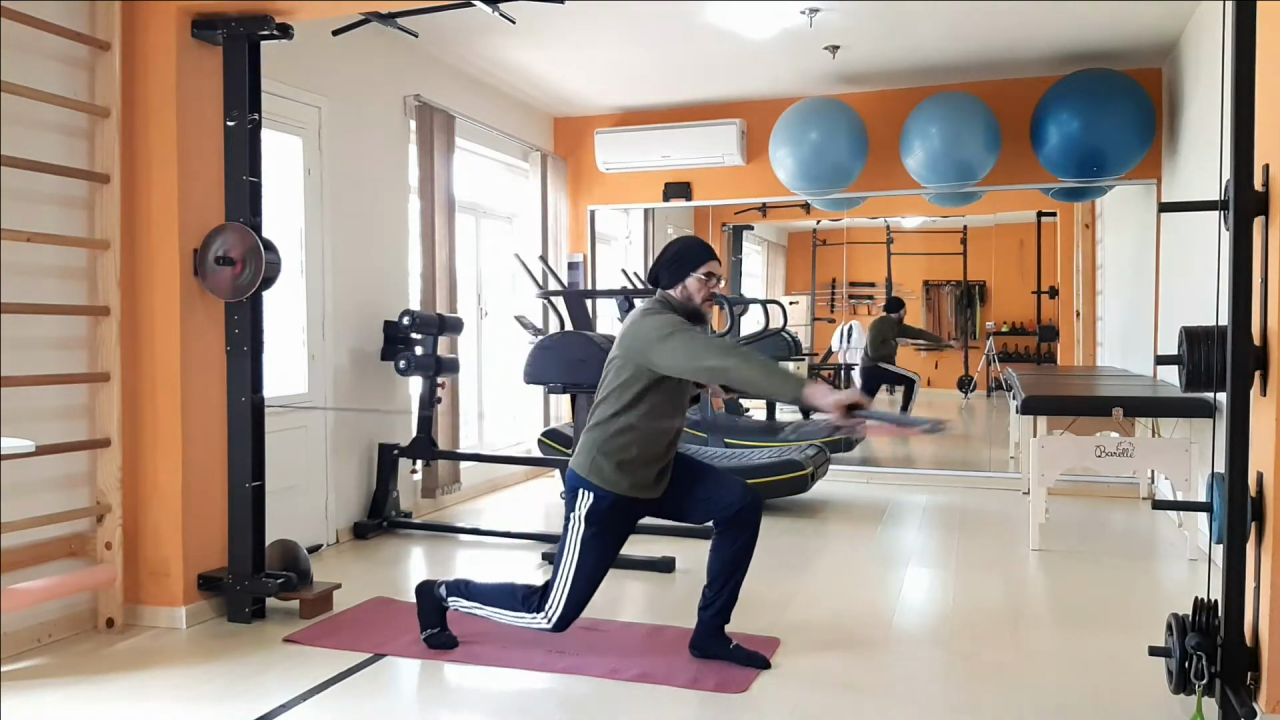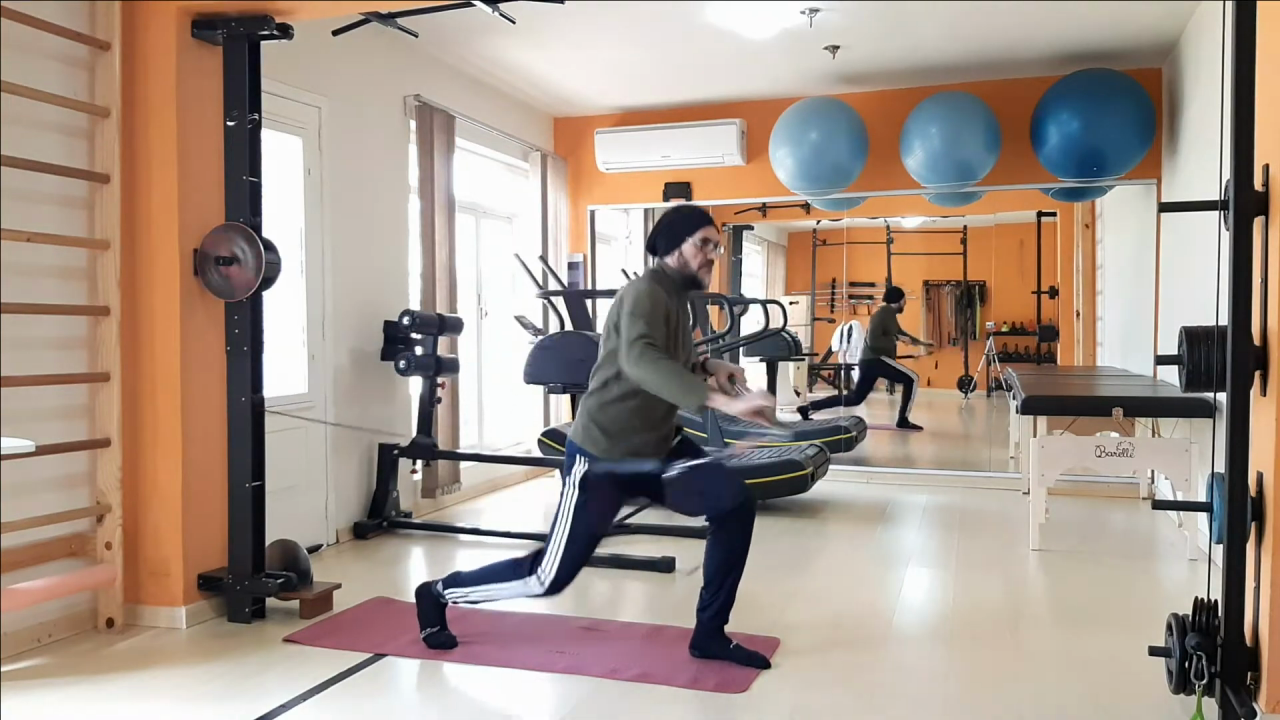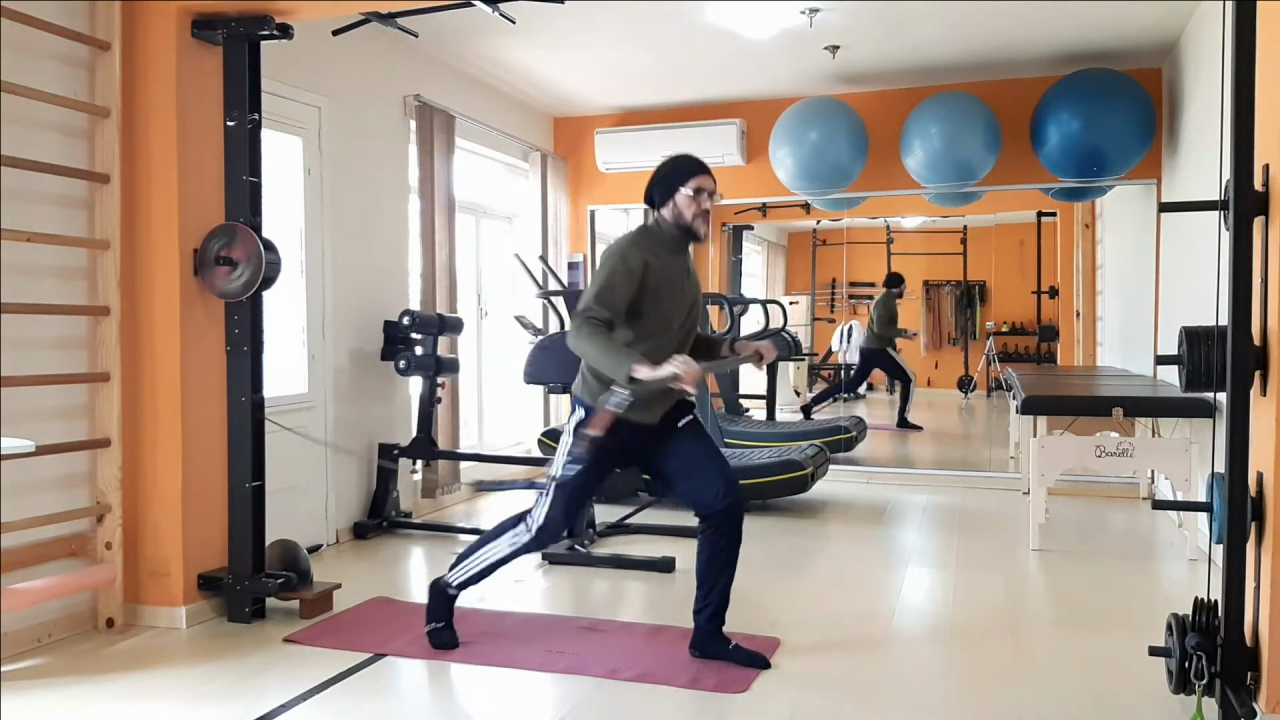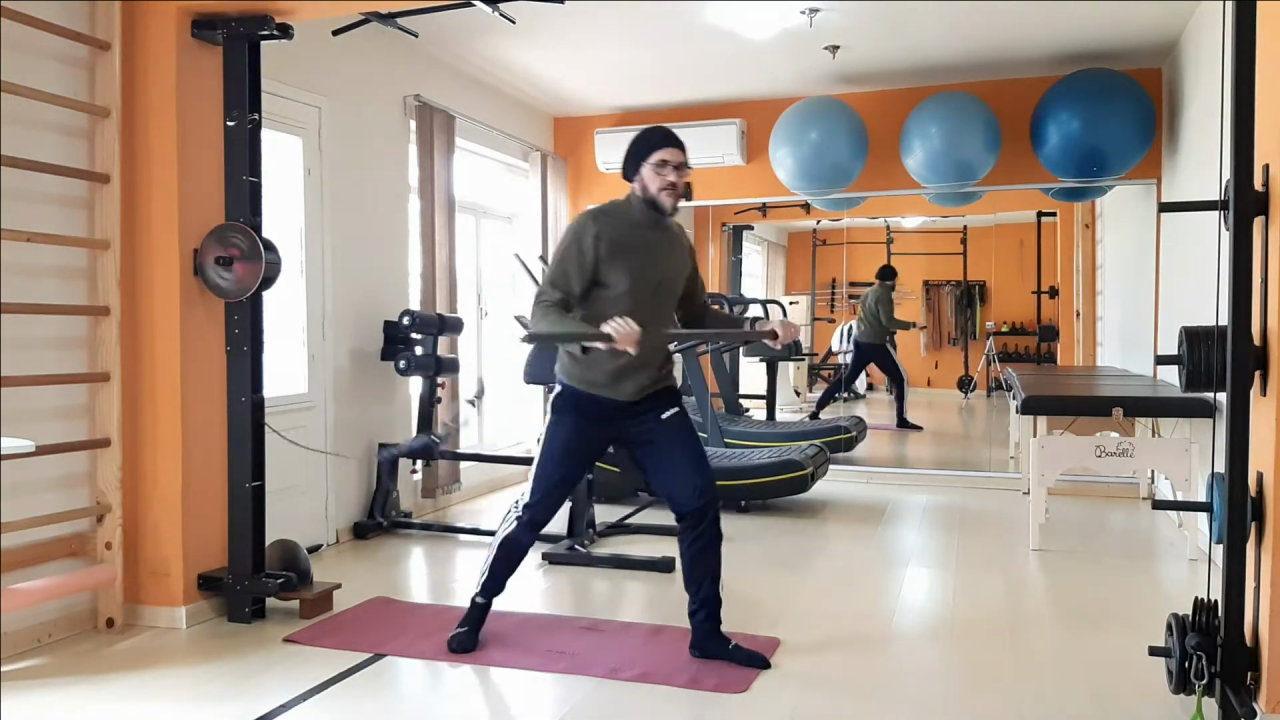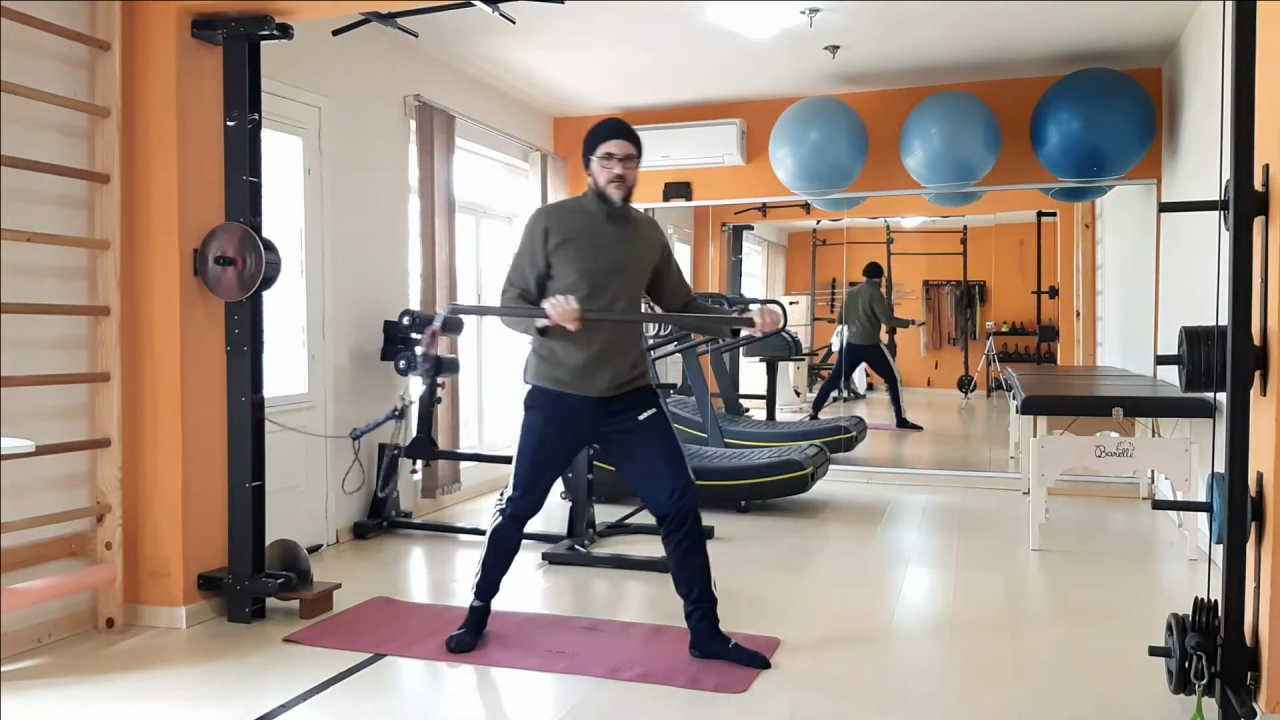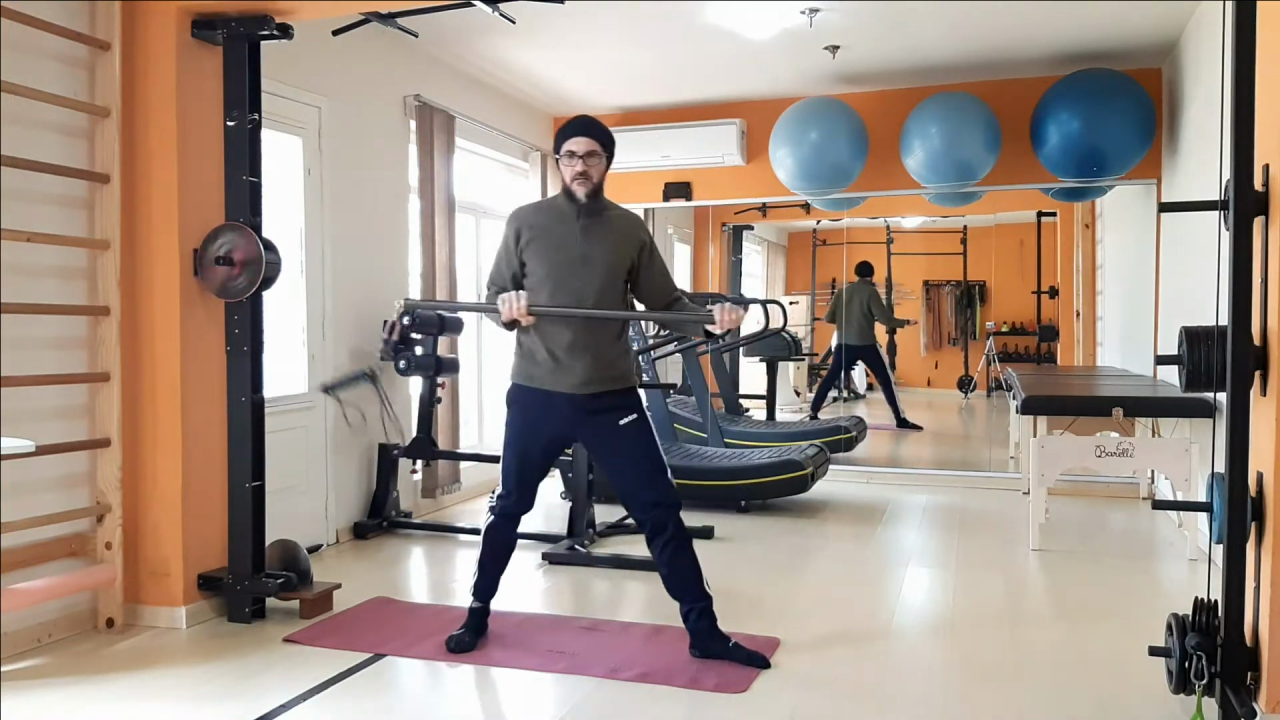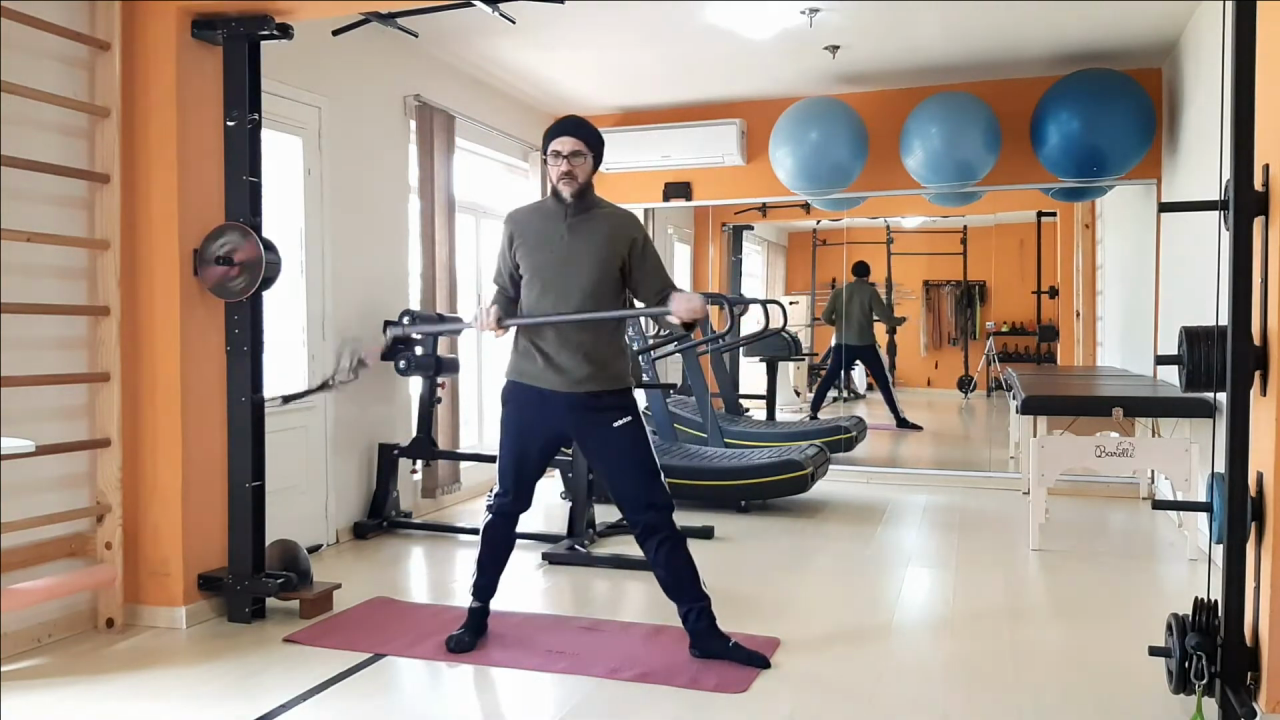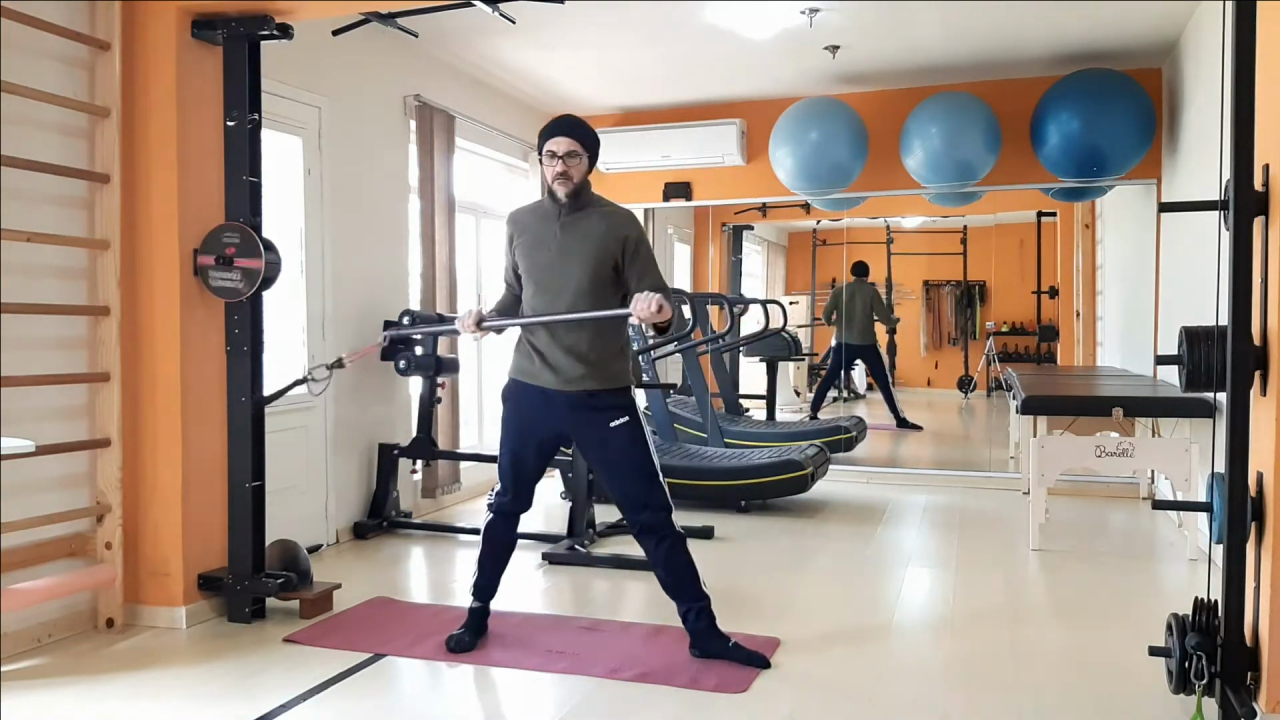
dt=0.2s
person 1, frame 1
left shoulder: (672, 323)
right shoulder: (655, 326)
right elbow: (719, 359)
left wrist: (698, 388)
right wrist: (816, 393)
left hip: (656, 469)
right hip: (604, 481)
left knee: (741, 507)
right knee: (554, 613)
left ankle: (710, 634)
right ankle: (442, 594)
person 1, frame 2
left shoulder: (678, 297)
right shoulder: (645, 295)
right elbow: (638, 360)
left wrist: (710, 372)
right wrist: (722, 399)
left hip: (659, 445)
right hip: (603, 452)
left knee: (735, 504)
right knee: (548, 577)
left ankle: (710, 636)
right ankle: (438, 593)
person 1, frame 3
left shoulder: (682, 258)
right shoulder: (631, 252)
right elbow: (585, 329)
left wrist: (734, 348)
right wrist: (647, 369)
left hip: (665, 412)
left knee: (725, 503)
right knee: (544, 524)
left ankle: (709, 635)
right ankle: (447, 588)
person 1, frame 4
left shoulder: (677, 240)
right shoulder: (594, 227)
left elbow: (697, 317)
right elbow: (544, 312)
left wrist: (757, 326)
right wrist: (599, 333)
left hip: (653, 397)
right hip: (587, 396)
left knee: (700, 506)
right knee: (535, 509)
left ankle: (707, 635)
right ankle: (479, 606)
person 1, frame 5
left shoulder: (648, 234)
right shoulder: (549, 222)
left elbow: (682, 308)
right elbow: (510, 305)
left wrist: (743, 318)
right wrist: (544, 314)
left hip: (630, 397)
right hip: (558, 395)
left knee: (679, 507)
right knee: (517, 507)
left ankle: (706, 635)
right ankle: (478, 610)
person 1, frame 6
left shoulder: (630, 230)
right shoulder: (525, 222)
left elbow: (666, 304)
right elbow: (495, 296)
left wrist: (711, 317)
right wrist: (507, 308)
left hip: (612, 396)
right hip: (537, 393)
left knee: (660, 511)
right knee: (508, 506)
left ankle: (705, 633)
right ankle: (478, 613)
person 1, frame 7
left shoulder: (623, 227)
right shoulder: (520, 224)
left elbow: (660, 297)
right elbow: (504, 291)
left wrist: (685, 306)
right wrist: (492, 313)
left hip: (605, 395)
right hip: (531, 392)
left knee: (651, 513)
right knee: (505, 505)
left ankle: (704, 632)
right ankle: (478, 612)
person 1, frame 8
left shoulder: (619, 224)
right shoulder: (520, 223)
left elbow: (653, 303)
left wrist: (655, 308)
right wrist: (484, 315)
left hip: (602, 395)
right hip: (530, 390)
left knee: (650, 514)
right knee: (506, 504)
left ankle: (704, 632)
right ankle: (478, 611)
